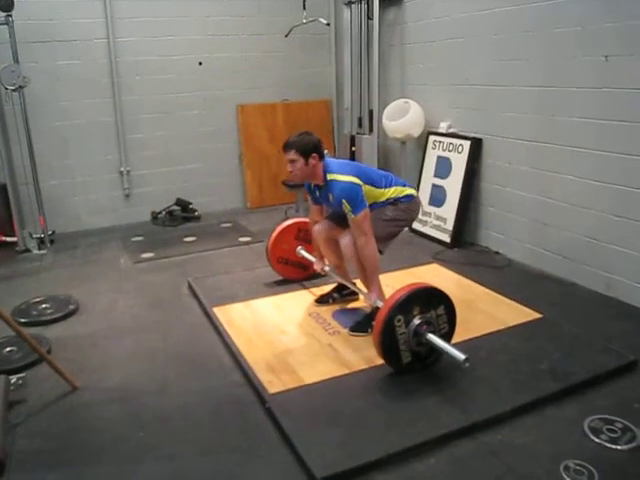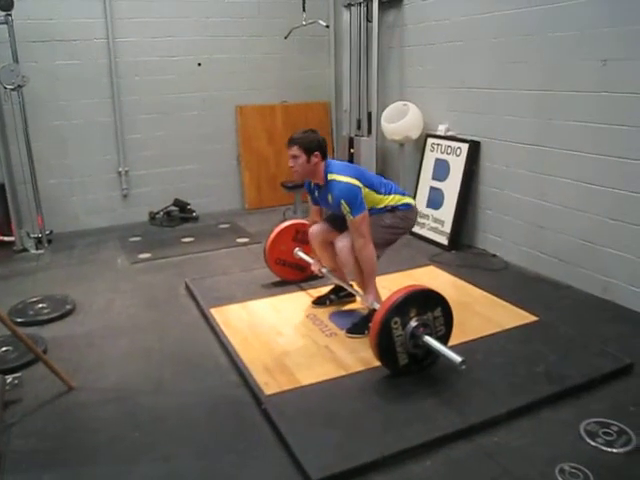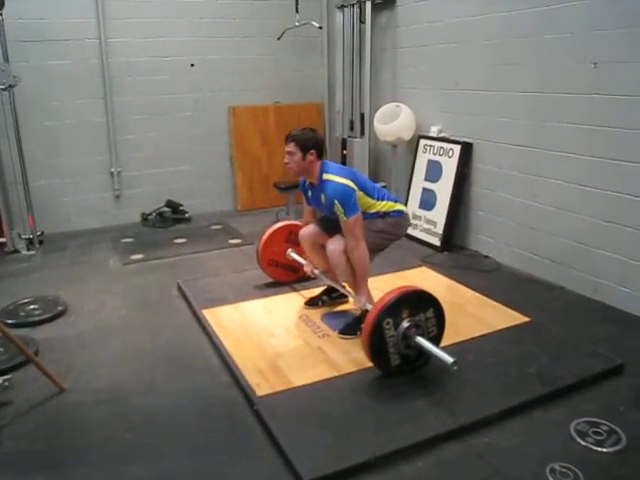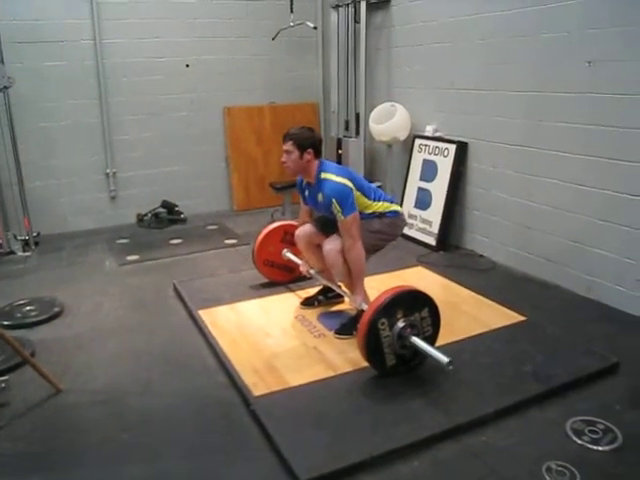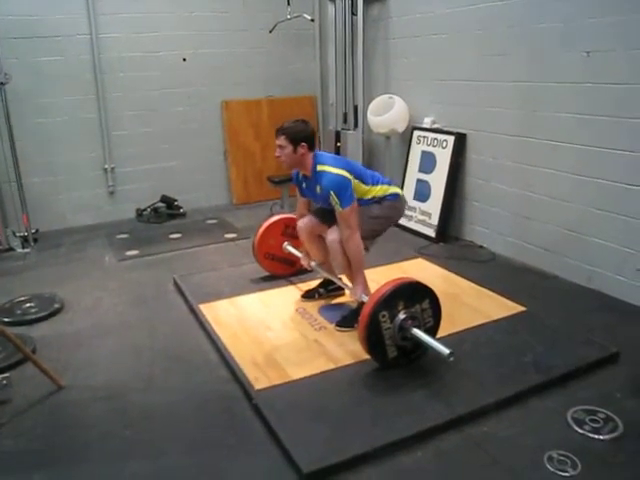
dt=0.2s
person 1, frame 1
left shoulder: (343, 185)
right shoulder: (313, 180)
left elbow: (365, 238)
right elbow: (316, 220)
left wrist: (374, 291)
right wrist: (319, 257)
left hip: (401, 202)
right hip: (373, 201)
left knee: (350, 244)
right knee: (322, 232)
left ankle: (380, 308)
right ankle: (346, 287)
person 1, frame 2
left shoulder: (343, 186)
right shoulder: (313, 180)
left elbow: (363, 241)
right elbow: (315, 220)
left wrist: (371, 292)
right wrist: (317, 259)
left hip: (398, 210)
right hip: (371, 208)
left knee: (345, 247)
right knee: (317, 234)
left ankle: (377, 310)
right ankle: (343, 289)
person 1, frame 3
left shoulder: (337, 188)
right shoulder: (307, 181)
left elbow: (356, 243)
right elbow: (308, 220)
left wrist: (363, 293)
right wrist: (309, 260)
left hip: (390, 217)
right hip: (360, 214)
left knee: (336, 250)
right knee: (307, 235)
left ankle: (369, 312)
right ankle: (336, 290)
person 1, frame 4
left shoulder: (334, 187)
right shoulder: (304, 180)
left elbow: (352, 242)
right elbow: (304, 220)
left wrist: (358, 292)
right wrist: (305, 260)
left hip: (385, 217)
right hip: (355, 216)
left knee: (332, 250)
right knee: (302, 236)
left ankle: (365, 312)
right ankle: (332, 290)
person 1, frame 5
left shoulder: (332, 178)
right shoulder: (300, 173)
left elbow: (350, 233)
right elbow: (302, 213)
left wrist: (359, 284)
right wrist: (305, 253)
left hip: (385, 201)
right hip: (356, 202)
left knee: (334, 240)
right knee: (305, 228)
left ankle: (366, 304)
right ankle: (332, 283)
